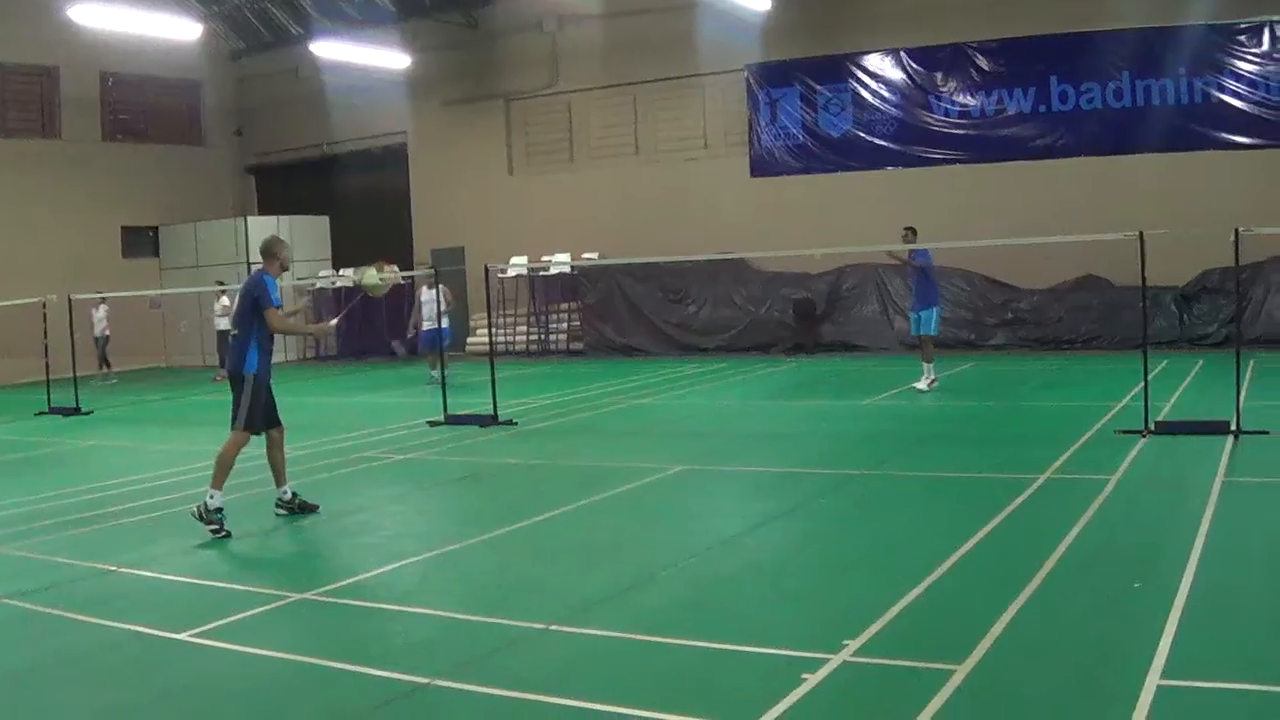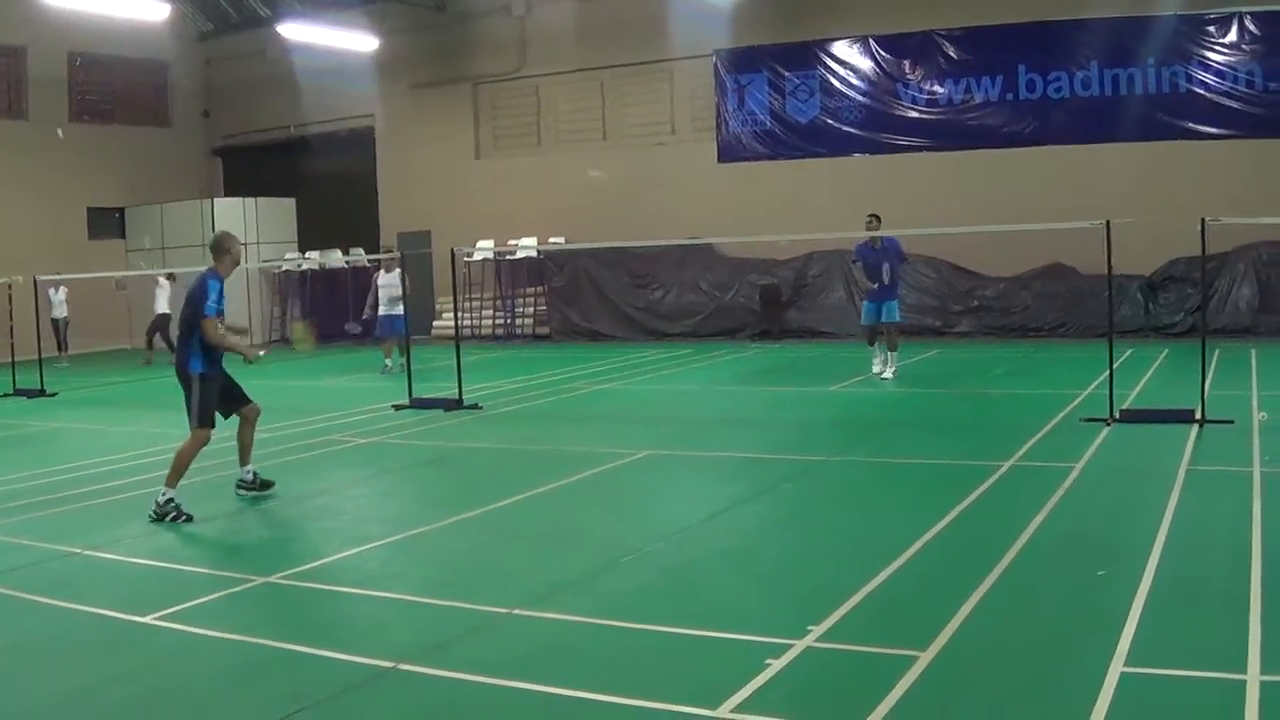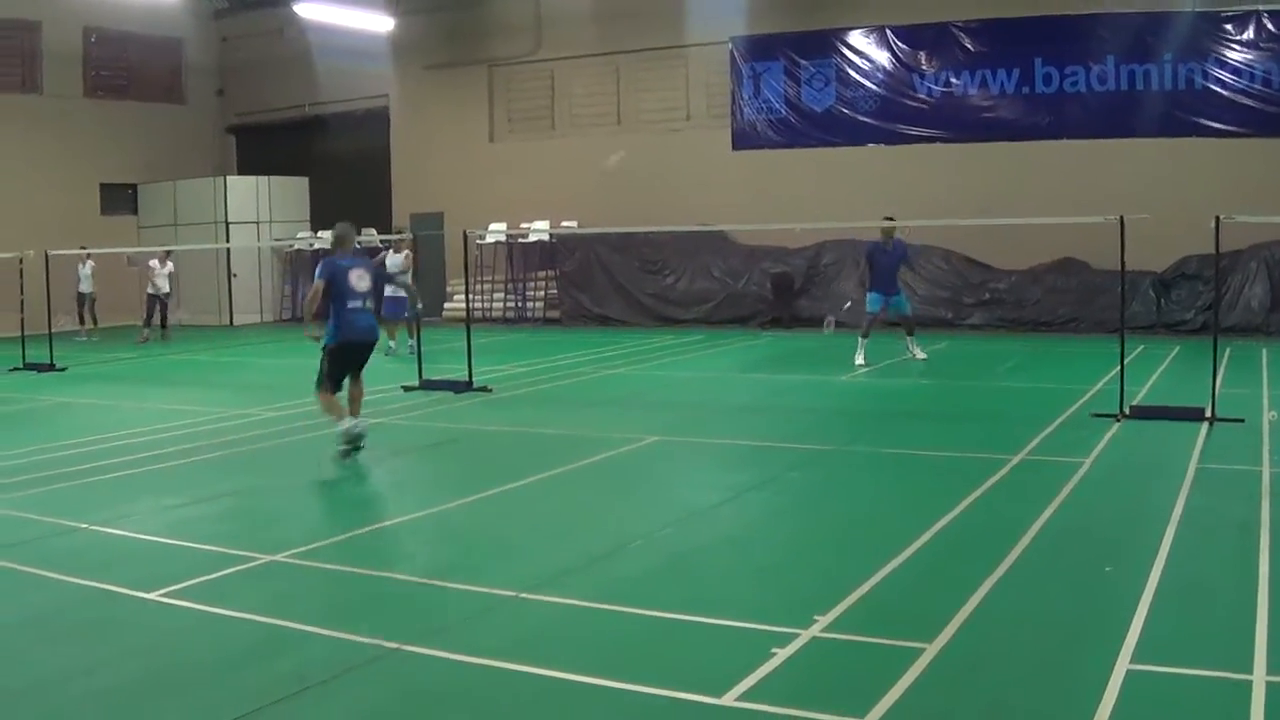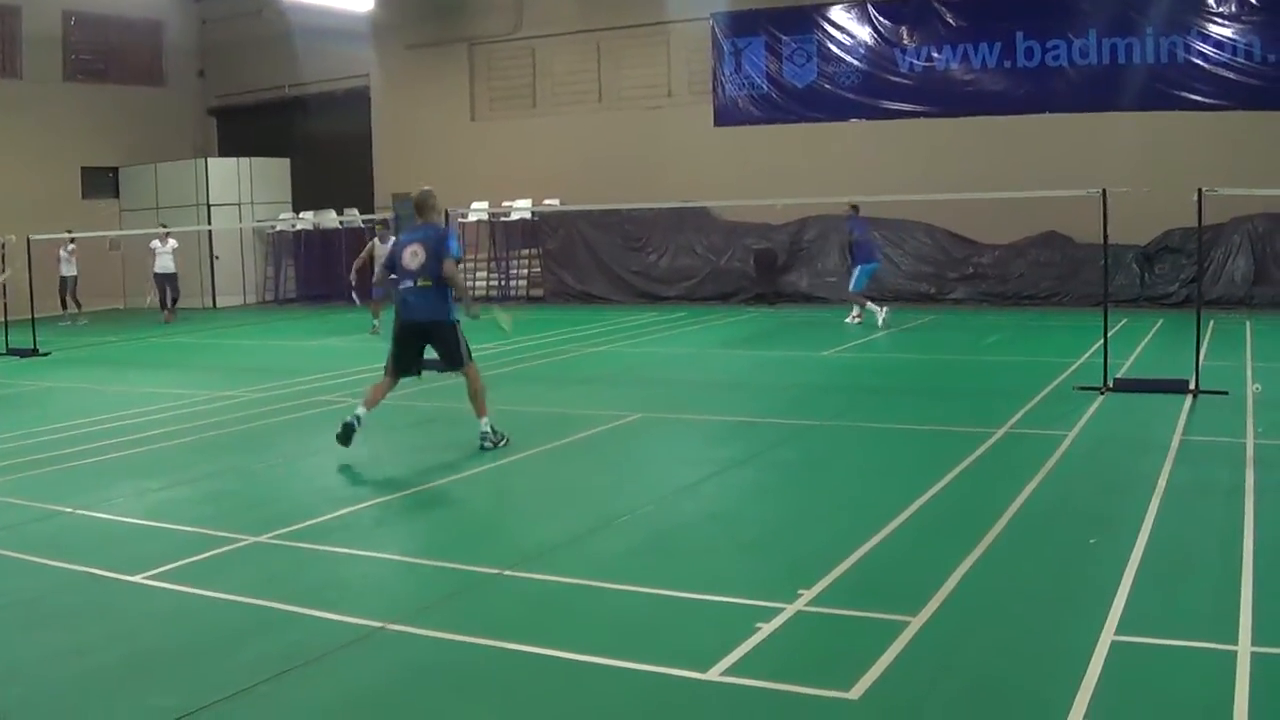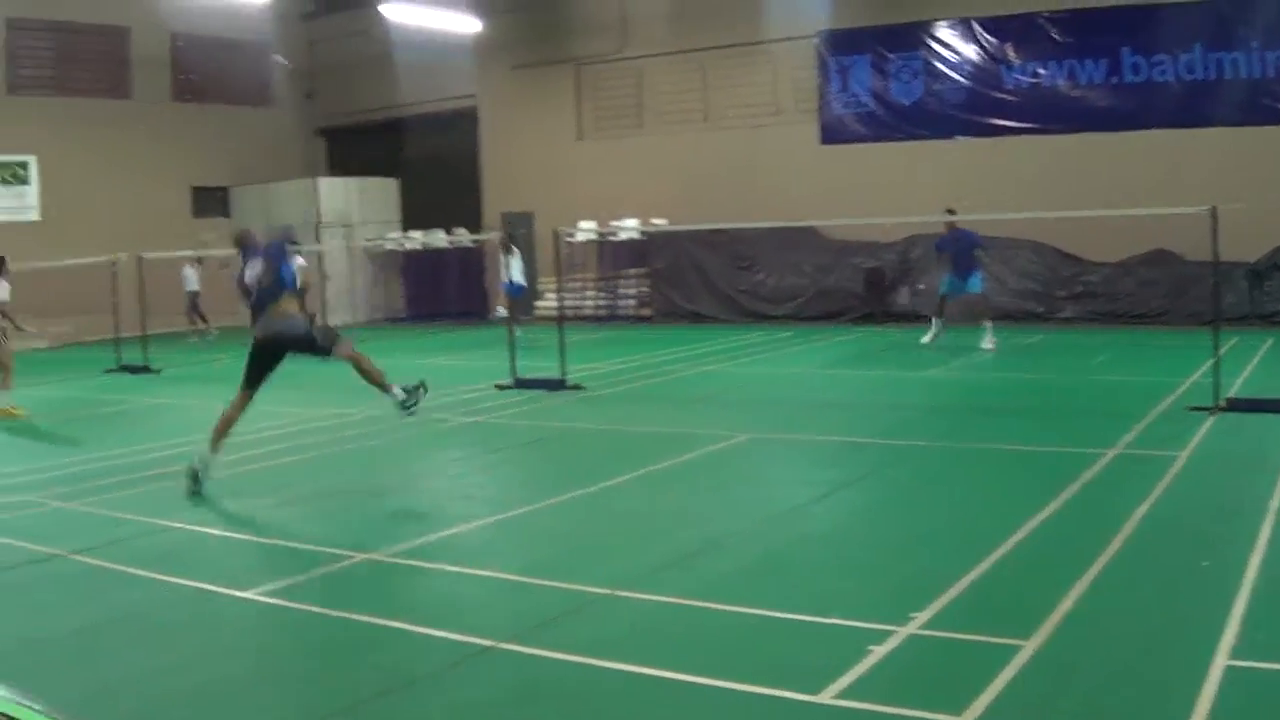
dt=1s
person 1, frame 1
left shoulder: (258, 281)
right shoulder: (264, 281)
right elbow: (275, 324)
left wrist: (293, 311)
right wrist: (313, 329)
left hip: (255, 368)
right hip: (249, 369)
left knee: (275, 431)
right knee: (240, 435)
left ankle: (284, 497)
right ankle: (210, 504)
person 1, frame 2
left shoulder: (213, 282)
right shoulder: (210, 284)
right elbow: (211, 335)
left wrist: (226, 327)
right wrist: (244, 350)
left hip: (210, 367)
right hip: (196, 368)
left knee: (250, 411)
right knee: (201, 435)
left ankle: (246, 477)
right ankle: (164, 500)
person 1, frame 3
left shoulder: (328, 264)
right shoulder: (368, 266)
left elbow: (315, 291)
right elbow: (405, 285)
left wrist: (309, 323)
right wrist: (413, 300)
left hip: (341, 335)
right hip: (369, 333)
left knee: (325, 391)
right knee: (354, 379)
left ankle: (348, 426)
right ankle: (354, 425)
person 1, frame 4
left shoulder: (401, 241)
right shoulder: (443, 236)
left elbow: (378, 279)
right elbow: (450, 272)
right wrist: (468, 302)
left hip: (405, 319)
right hip: (438, 316)
left knee: (390, 378)
right knee: (468, 368)
left ankle: (357, 417)
right ankle: (486, 430)
person 1, frame 5
left shoulder: (242, 275)
right shoulder: (271, 250)
left hip: (264, 334)
right hip: (291, 325)
left knee: (242, 399)
right knee: (349, 351)
left ankle: (203, 463)
right ankle: (400, 396)
